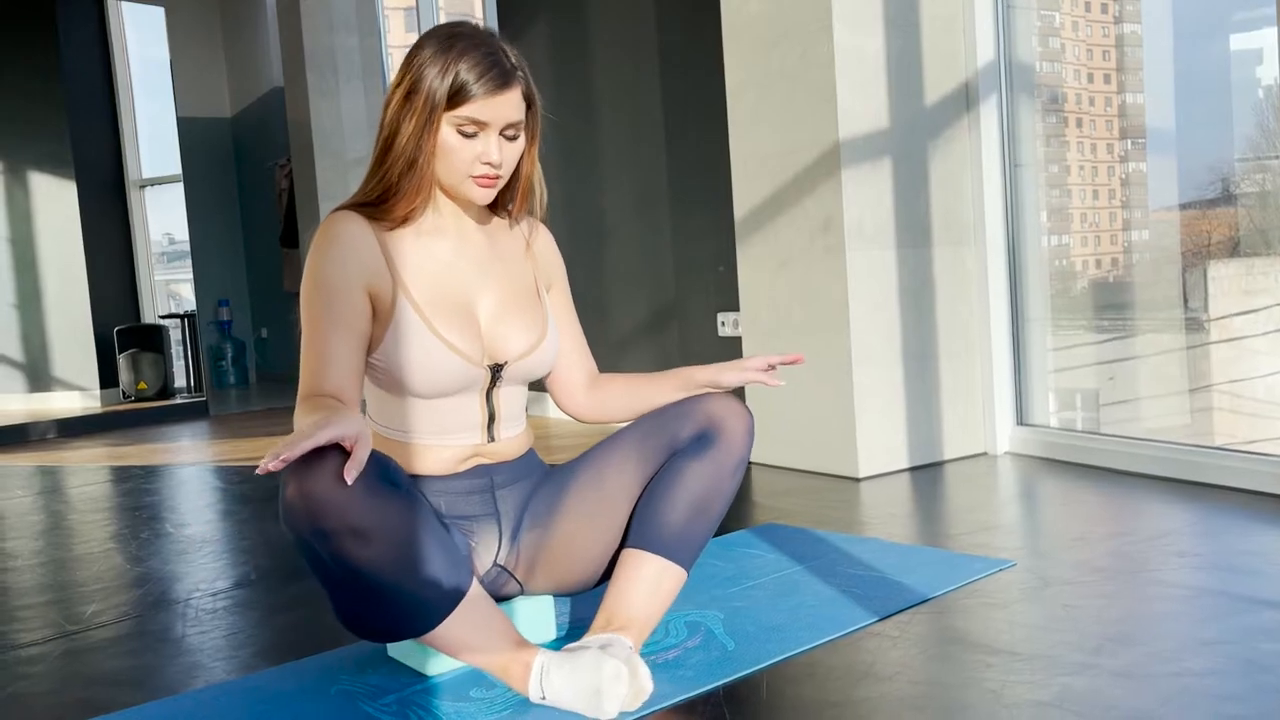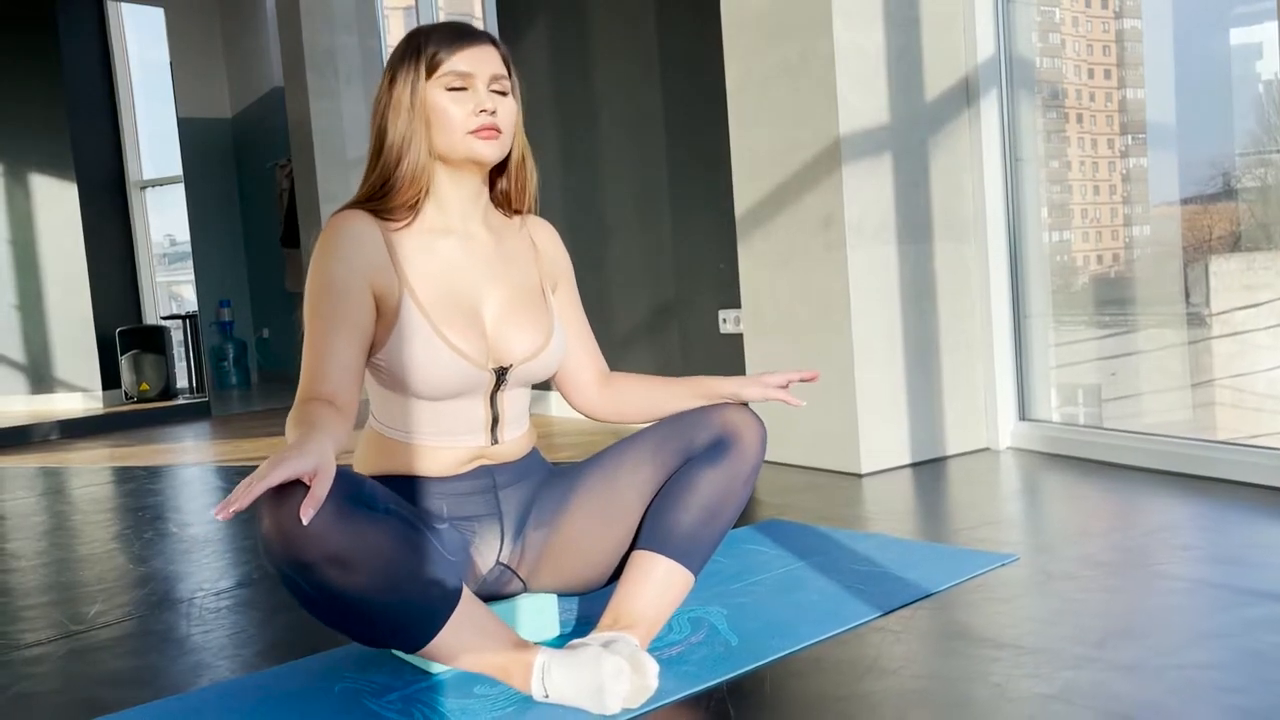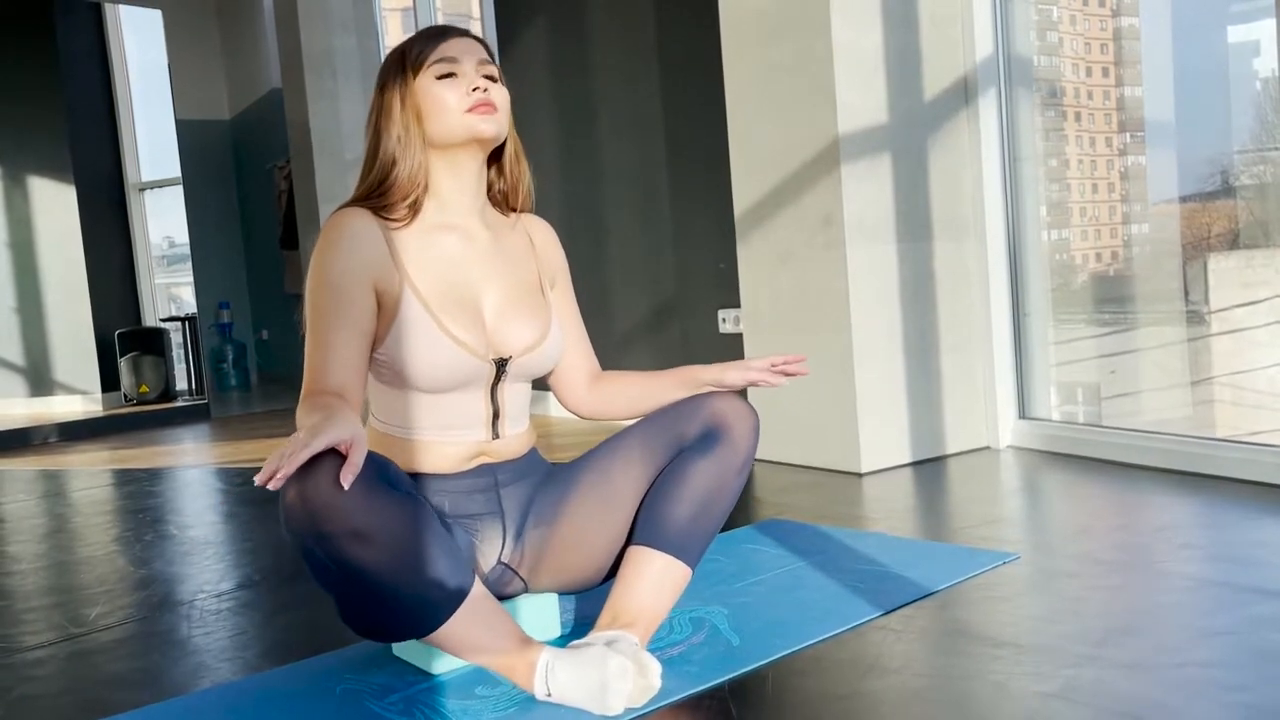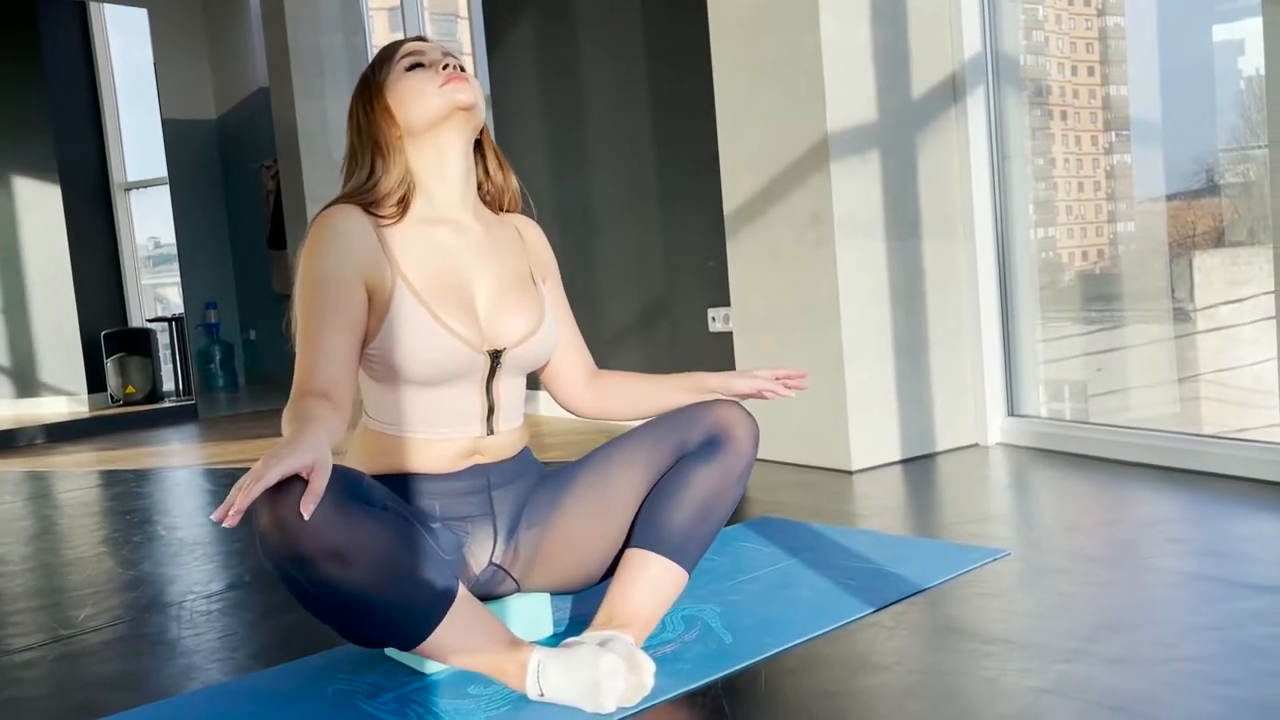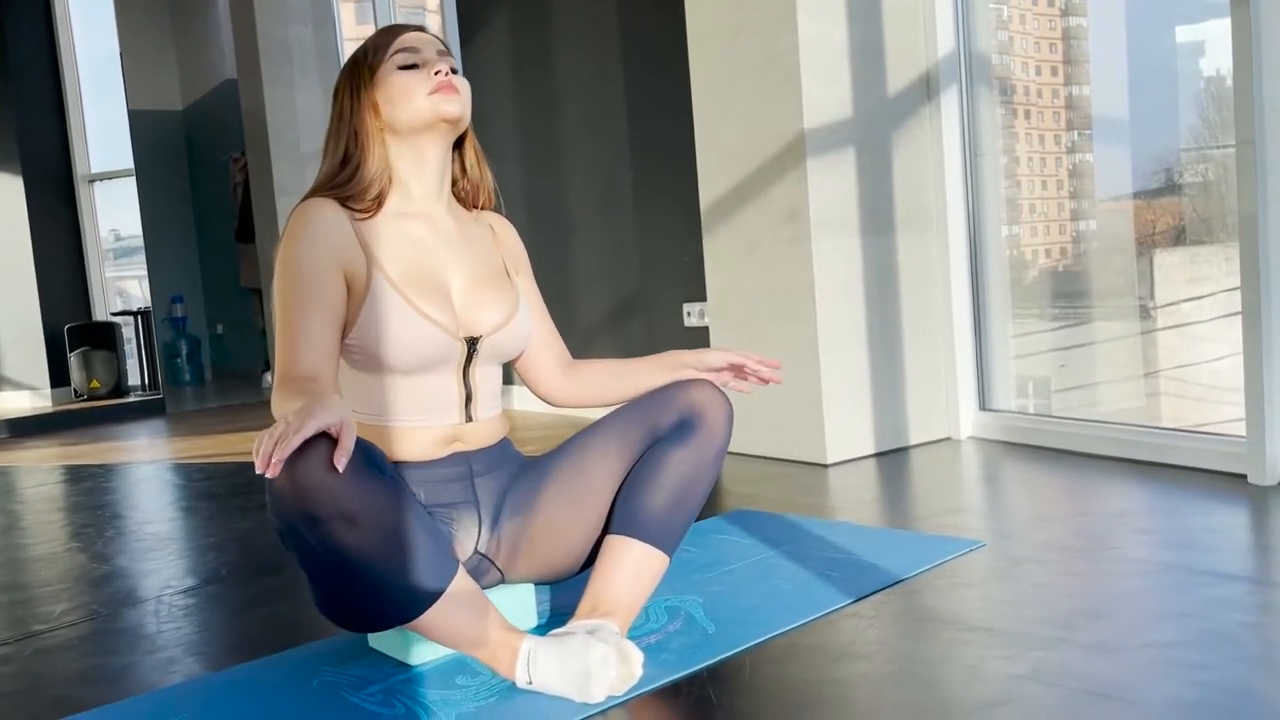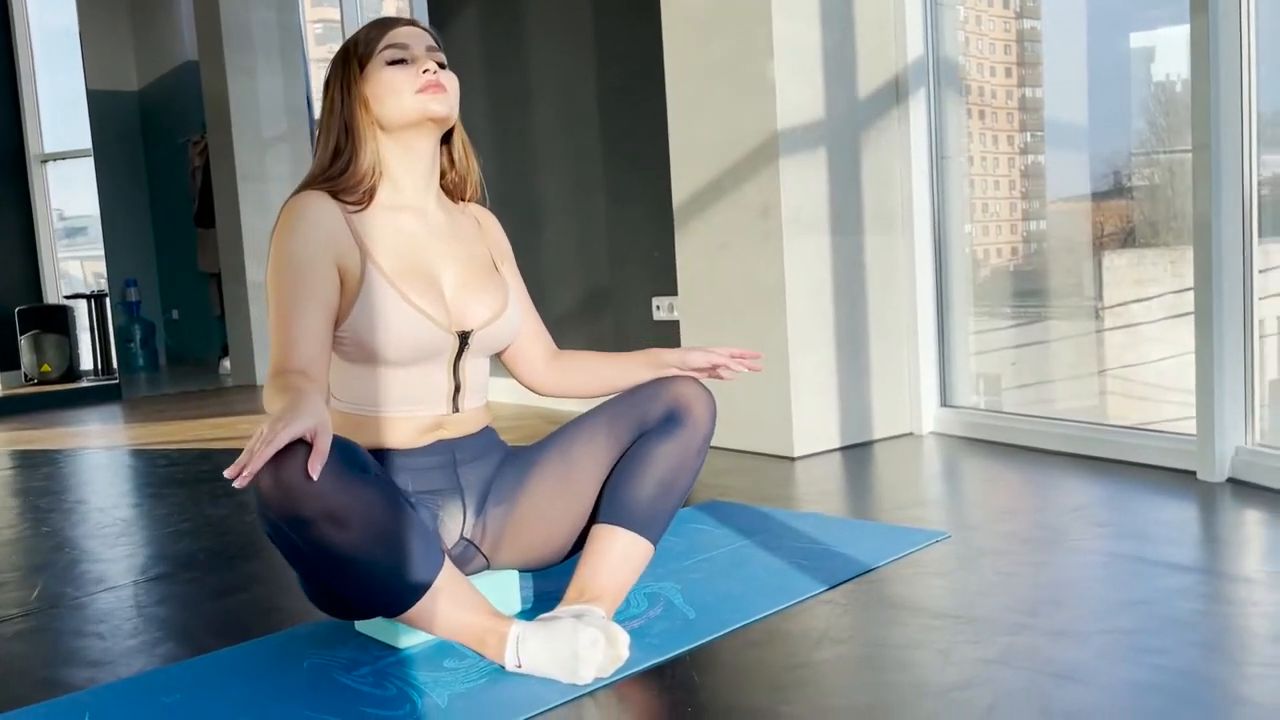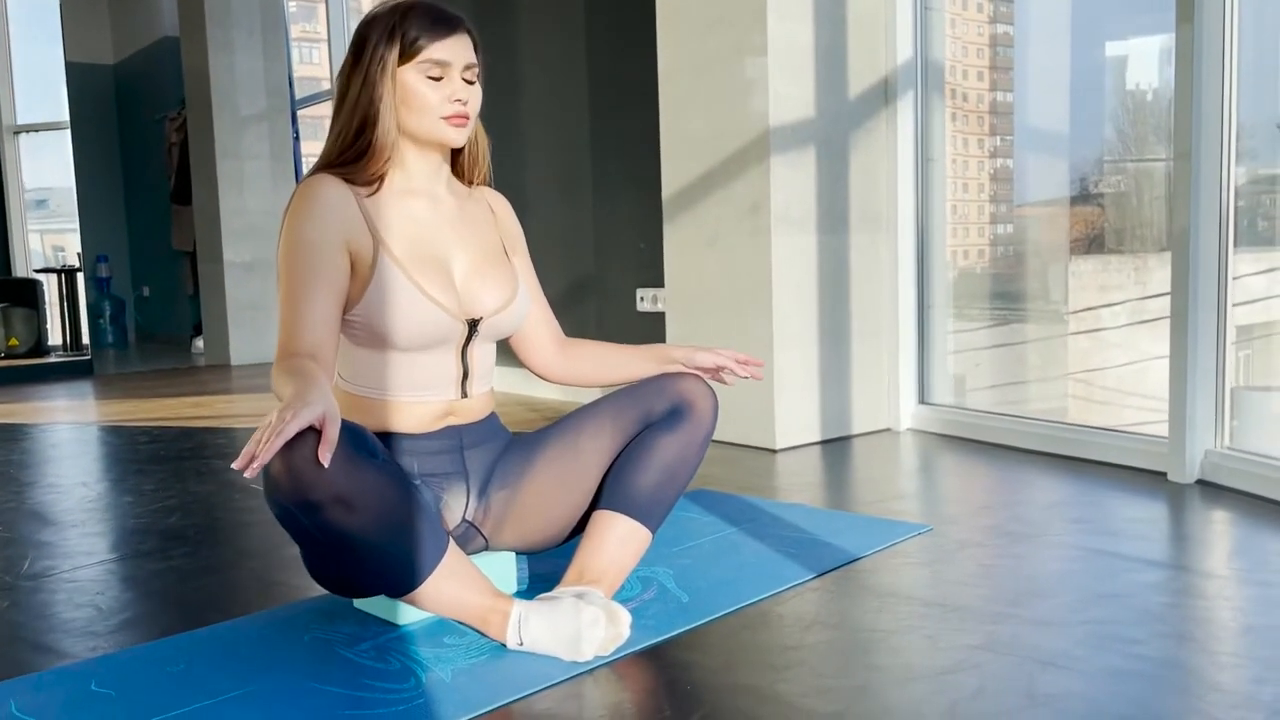
dt=0.7s
person 1, frame 1
left shoulder: (530, 242)
right shoulder: (355, 241)
left elbow: (583, 391)
right elbow: (324, 397)
left wrist: (708, 374)
right wrist: (337, 423)
left hip: (527, 511)
right hip: (411, 530)
left knee: (718, 421)
right knee: (322, 486)
left ankle: (611, 647)
person 1, frame 2
left shoulder: (536, 241)
right shoulder: (360, 240)
left elbow: (594, 388)
right elbow: (326, 398)
left wrist: (727, 386)
right wrist: (313, 445)
left hip: (528, 510)
right hip: (413, 527)
left knee: (731, 432)
right knee: (300, 517)
left ankle: (615, 646)
person 1, frame 3
left shoulder: (533, 238)
right shoulder: (361, 236)
left elbow: (586, 387)
right elbow: (330, 392)
left wrist: (714, 373)
right wrist: (332, 423)
left hip: (529, 507)
right hip: (416, 529)
left knee: (723, 420)
right knee: (323, 489)
left ankle: (618, 644)
person 1, frame 4
left shoulder: (522, 237)
right shoulder: (351, 233)
left elbow: (581, 386)
right elbow: (321, 394)
left wrist: (714, 383)
right wrist: (307, 438)
left hip: (522, 507)
right hip: (408, 528)
left knee: (723, 429)
right knee: (298, 511)
left ankle: (612, 643)
person 1, frame 5
left shoulder: (495, 234)
right shoulder: (329, 225)
left elbow: (557, 376)
right elbow: (300, 379)
left wrist: (684, 360)
right wrist: (318, 405)
left hip: (506, 499)
right hip: (394, 520)
left knee: (697, 406)
right knee: (311, 472)
left ankle: (599, 631)
right ankle: (518, 654)
person 1, frame 6
left shoulder: (479, 224)
right shoulder: (319, 218)
left elbow: (543, 365)
right elbow: (292, 373)
left wrist: (666, 359)
right wrist: (302, 403)
left hip: (489, 488)
right hip: (380, 512)
left knee: (682, 404)
right knee: (295, 476)
left ankle: (583, 616)
right ankle: (505, 639)
person 1, frame 7
left shoulder: (490, 209)
right shoulder: (332, 202)
left elbow: (550, 352)
right elbow: (300, 355)
left wrist: (672, 355)
right wrist: (311, 392)
left hip: (490, 471)
right hip: (384, 488)
left knee: (684, 398)
right knee: (304, 462)
left ankle: (581, 598)
right ankle: (507, 618)
